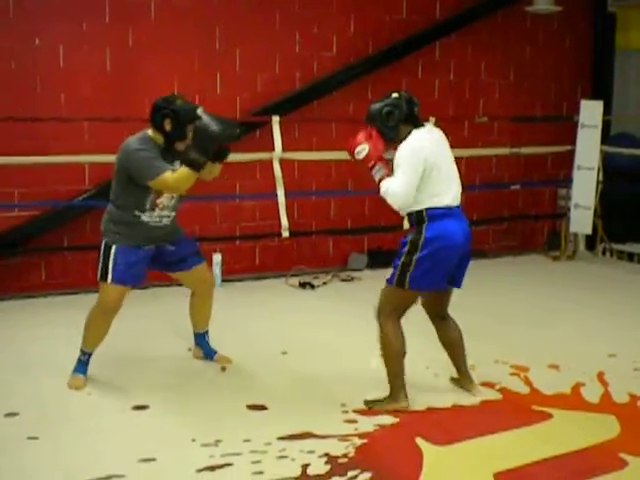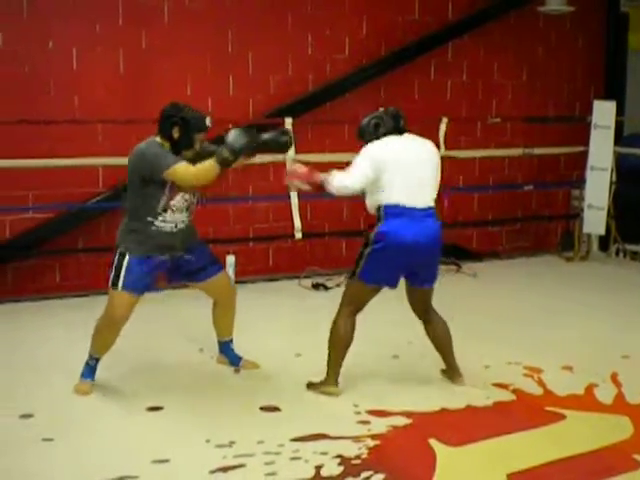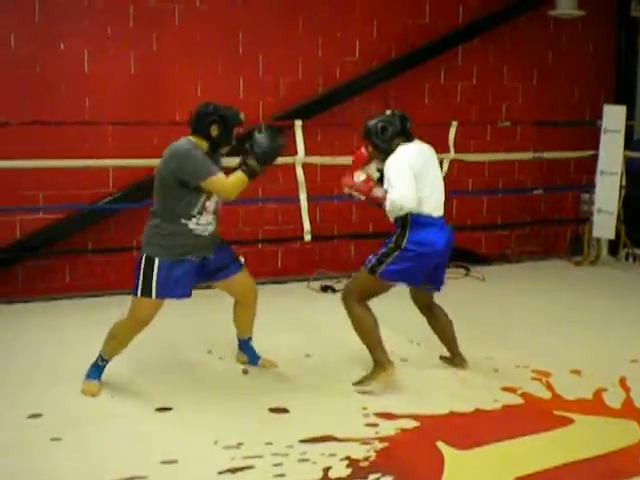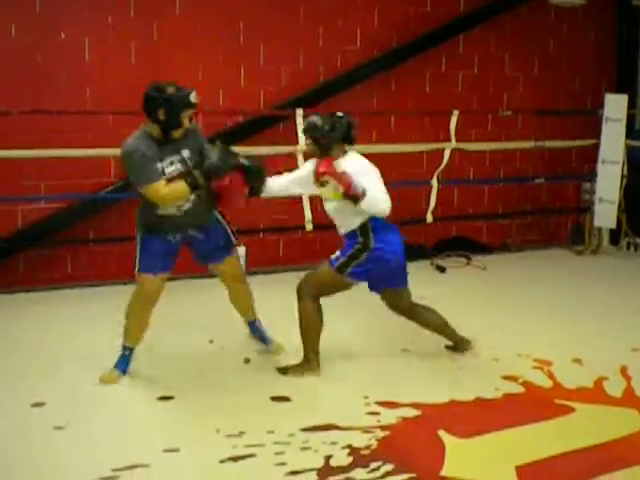
dt=0.5s
person 1, frame 1
left shoulder: (178, 147)
right shoulder: (136, 150)
left elbow: (209, 174)
right elbow: (175, 185)
left wrist: (217, 150)
right wrist: (201, 151)
left hip: (166, 235)
right hip: (125, 237)
left knee: (204, 283)
right knee: (108, 304)
left ankle: (202, 346)
right ankle: (81, 363)
person 1, frame 2
left shoulder: (188, 152)
right shoulder: (146, 153)
right elbow: (192, 178)
left wrist: (256, 145)
right wrist: (229, 154)
left hip: (183, 245)
right hip: (140, 248)
left knee: (225, 292)
right knee: (115, 314)
left ankle: (227, 352)
right ankle: (90, 367)
person 1, frame 3
left shoulder: (204, 154)
right shoulder: (184, 153)
left elbow: (227, 192)
right elbow: (226, 189)
left wrist: (253, 158)
right wrist: (256, 162)
left hip: (205, 246)
right hip: (167, 251)
left knee: (247, 290)
right knee: (139, 318)
left ankle: (246, 351)
right ankle: (97, 368)
person 1, frame 4
left shoulder: (187, 133)
right shoulder: (135, 151)
left elbow: (206, 159)
right elbow: (162, 196)
left wrist: (237, 164)
right wrist: (202, 175)
left hip: (201, 219)
right hip: (159, 229)
left knee: (235, 275)
right knee: (147, 294)
left ankle: (256, 329)
right ankle: (125, 357)
person 2, frame 1
left shoulder: (412, 146)
right shoulder: (432, 134)
left elbow: (398, 197)
left wrist: (374, 162)
right wrist: (378, 156)
left hip: (431, 235)
right hip: (456, 229)
left knee: (387, 314)
right knee: (437, 311)
left ankle: (397, 395)
right ankle: (465, 377)
person 2, frame 2
left shoulder: (375, 149)
right shoulder: (427, 146)
left elbow: (351, 183)
left wrist: (312, 177)
left hip: (391, 232)
right hip: (428, 229)
left knee: (348, 308)
right knee: (423, 307)
left ankle: (330, 380)
right ankle: (453, 370)
person 2, frame 3
left shoulder: (399, 158)
right shoulder: (423, 150)
left elbow: (404, 200)
left wrist: (370, 190)
right wrist: (373, 173)
left hip: (414, 238)
right hip: (439, 235)
left knee: (352, 296)
right knee: (425, 302)
left ankle: (382, 365)
right ankle: (456, 356)
person 2, frame 4
left shoulder: (356, 166)
right shoulder: (323, 166)
left elbow: (382, 204)
right elbow: (288, 184)
left wrist: (348, 186)
left hip: (374, 243)
right hip: (384, 243)
left knee: (306, 290)
right knee: (403, 307)
left ankle: (310, 363)
right ankle: (459, 340)
